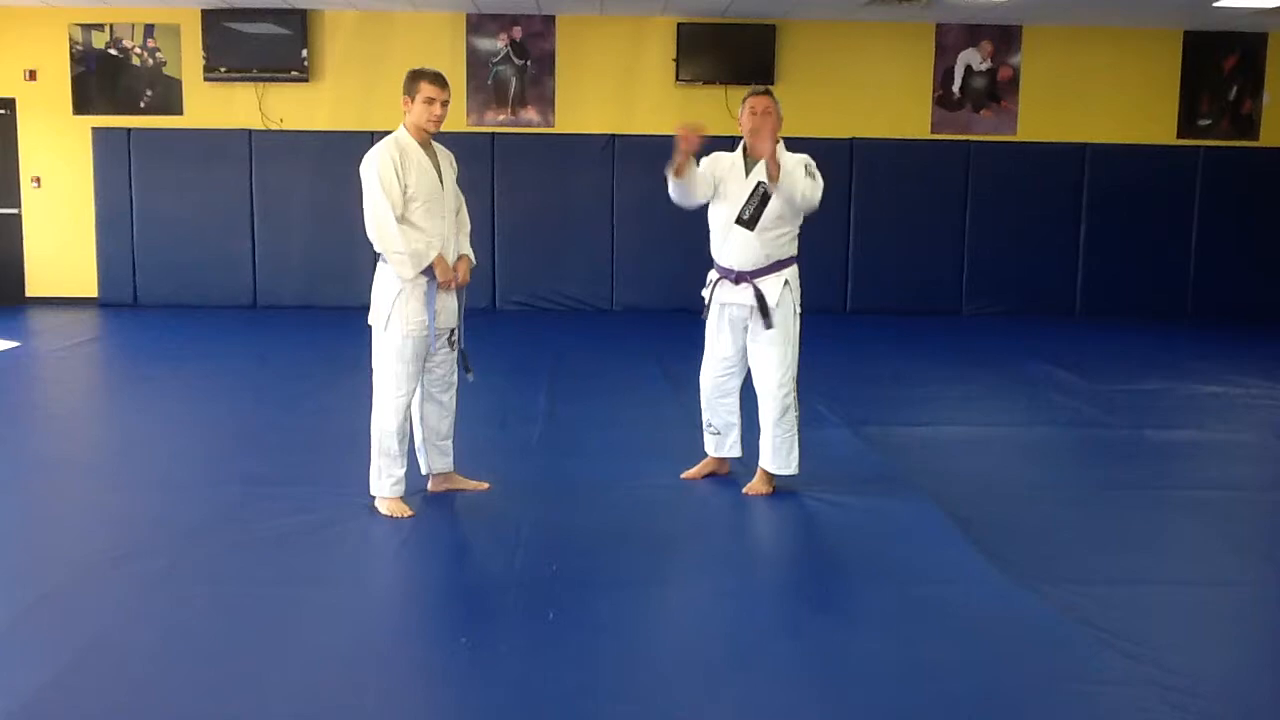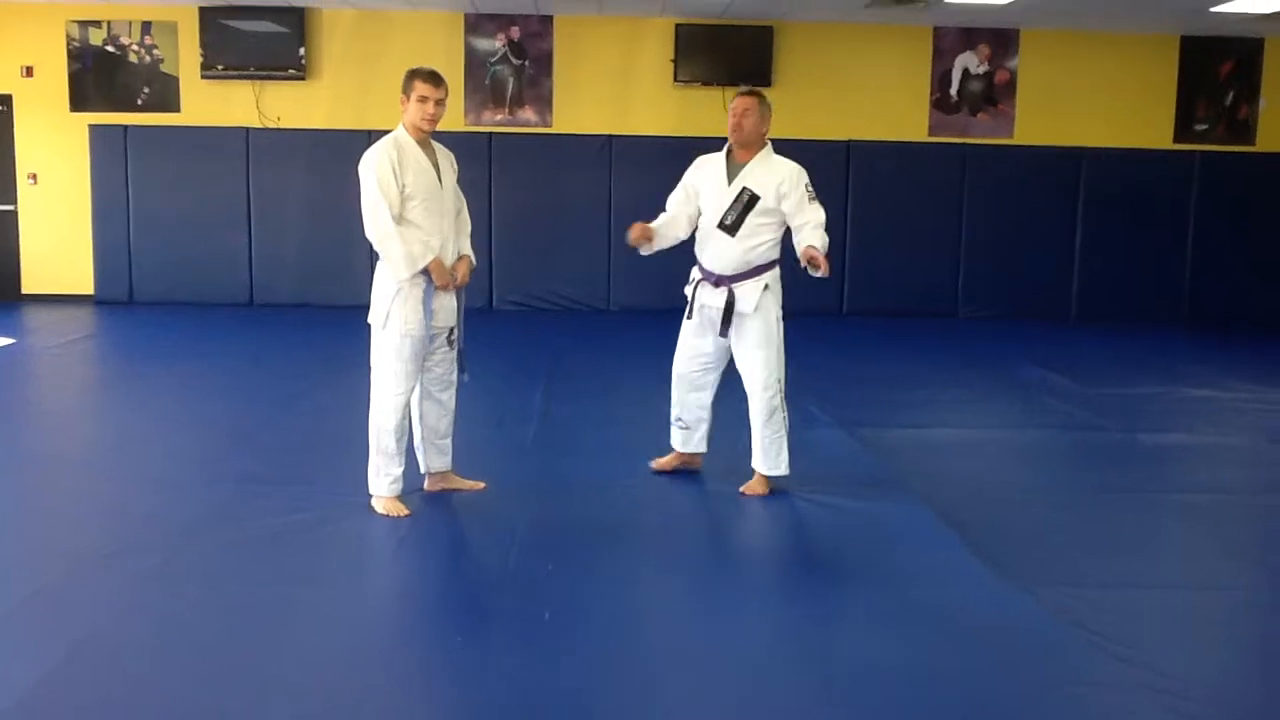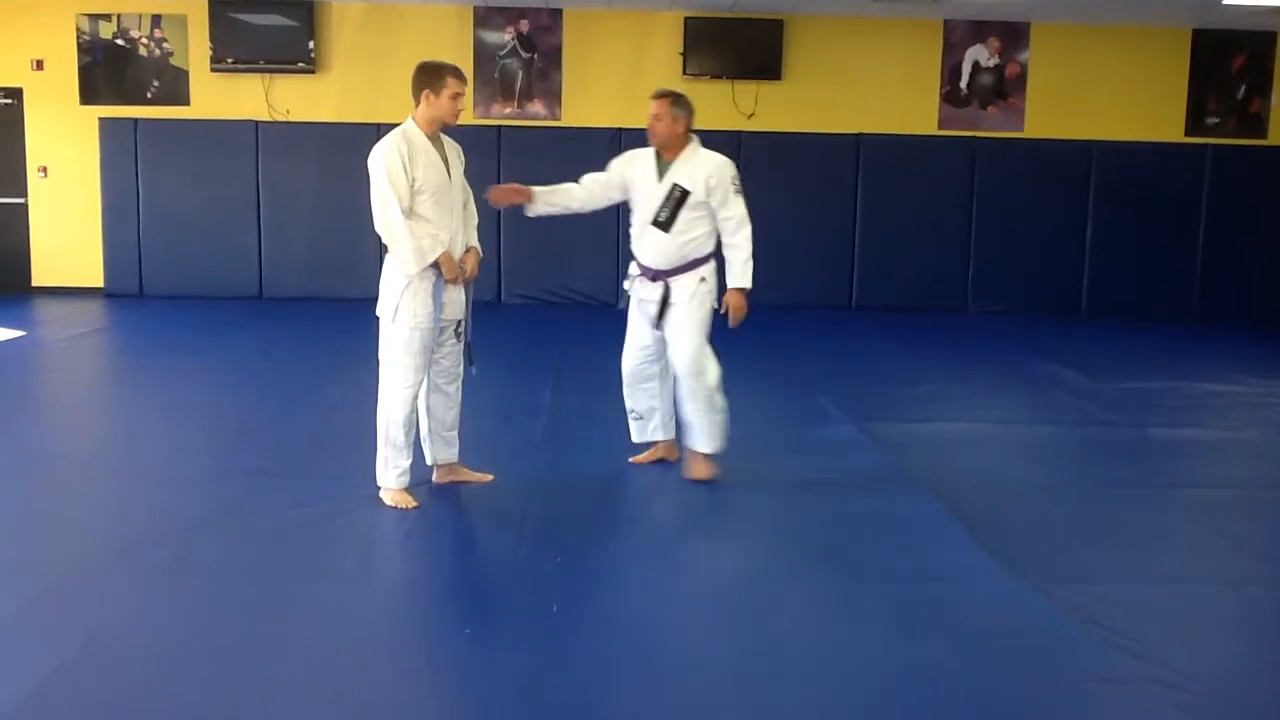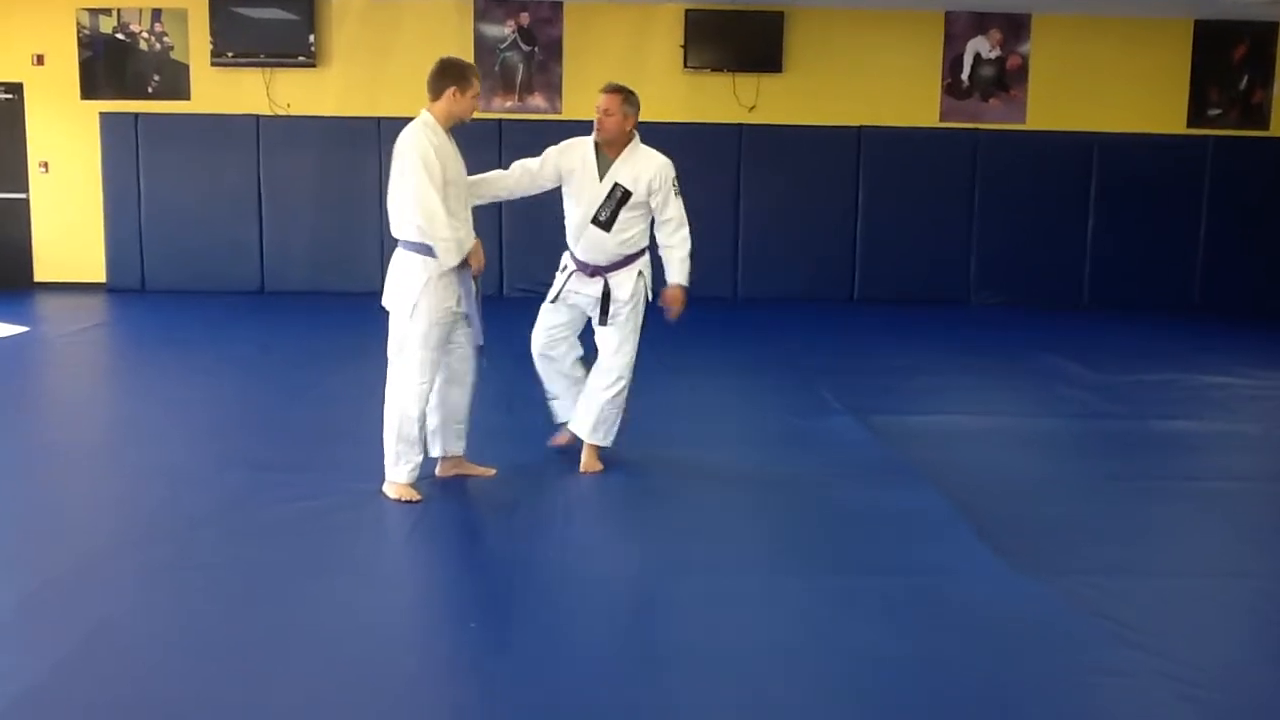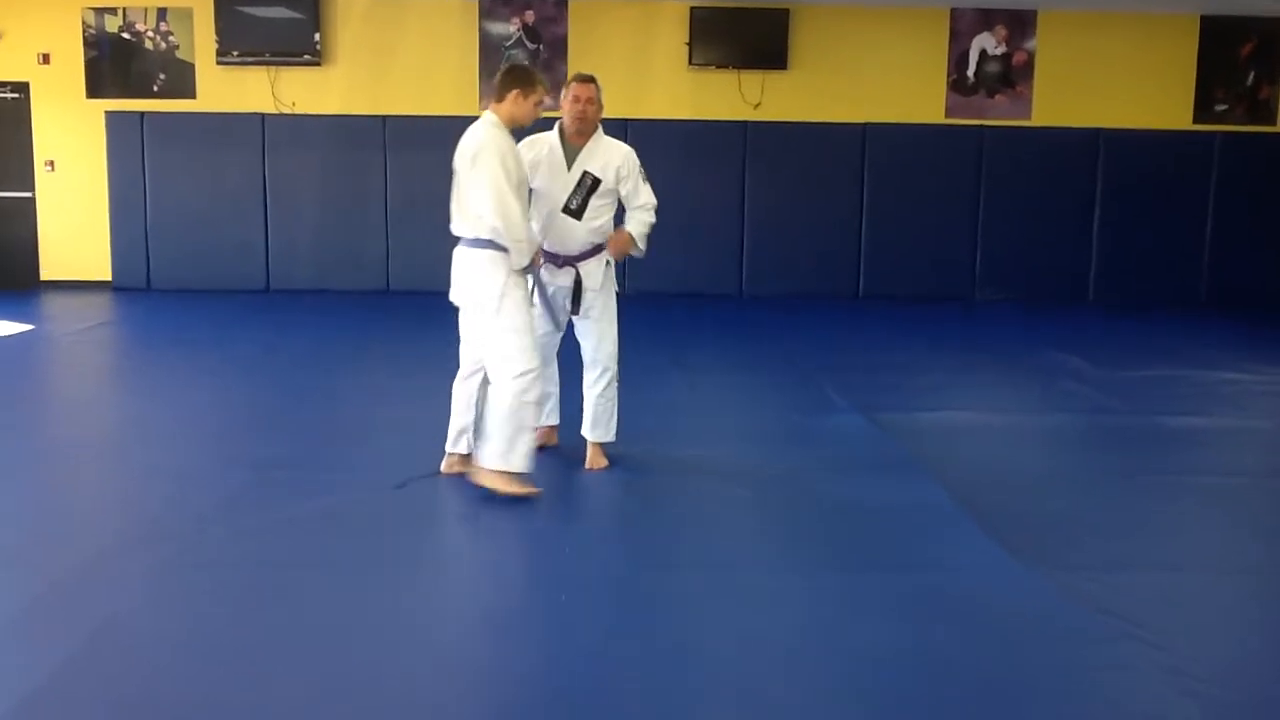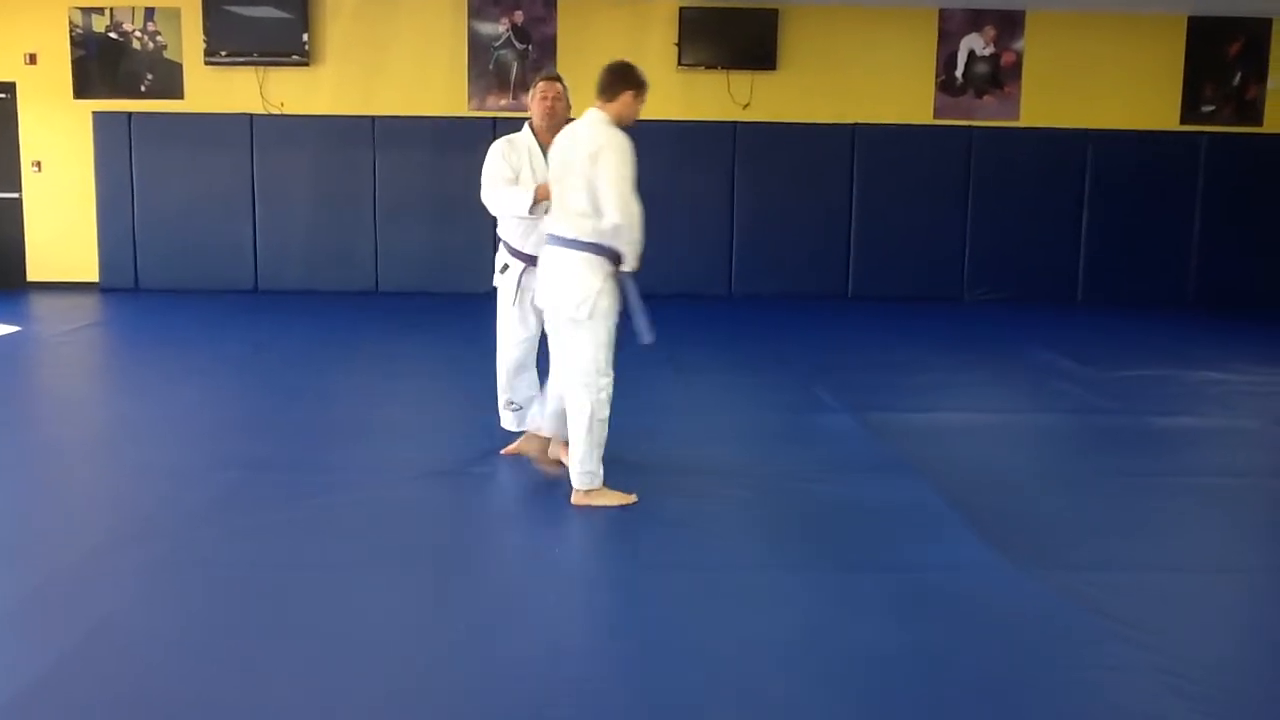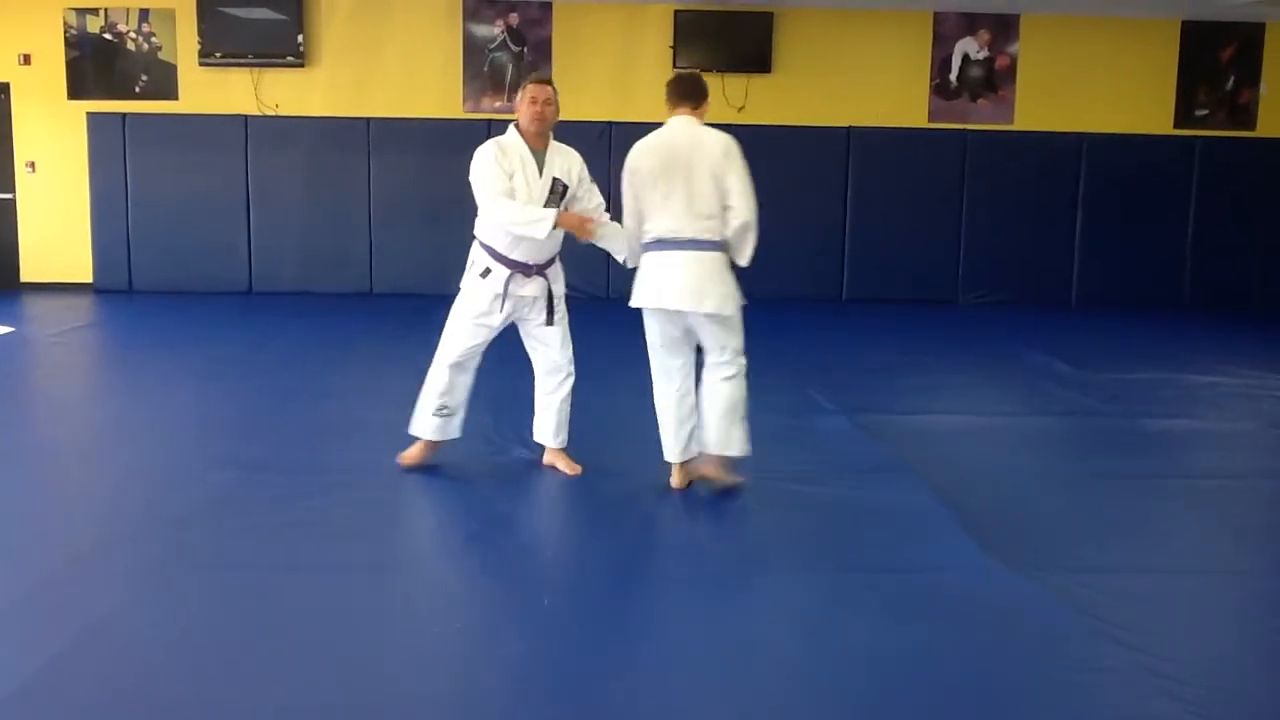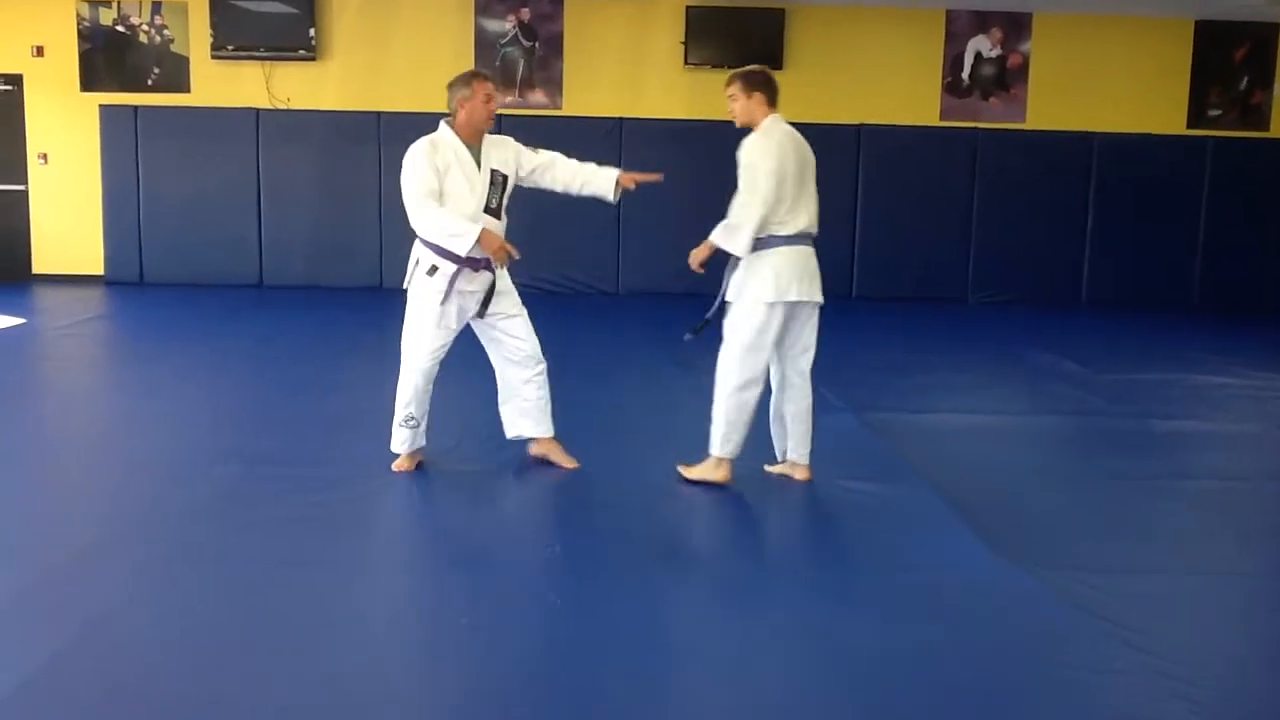
dt=0.5s
person 1, frame 1
left shoulder: (444, 157)
right shoulder: (385, 156)
left elbow: (457, 213)
right elbow: (382, 227)
left wrist: (463, 257)
right wrist: (433, 262)
left hip: (443, 289)
right hip: (404, 288)
left knee: (441, 385)
right knee: (395, 393)
left ankle: (440, 471)
right ankle: (386, 489)
person 1, frame 2
left shoulder: (444, 157)
right shoulder: (384, 155)
left elbow: (458, 214)
right elbow: (381, 226)
left wrist: (463, 257)
right wrist: (429, 264)
left hip: (443, 289)
right hip: (403, 287)
left knee: (441, 385)
right knee: (394, 391)
left ankle: (438, 470)
right ankle: (384, 488)
person 1, frame 3
left shoulder: (451, 149)
right shoulder: (393, 149)
left elbow: (464, 207)
right elbow: (390, 220)
left wrist: (470, 250)
right wrist: (438, 258)
left hip: (451, 282)
right hip: (413, 280)
left knee: (447, 377)
right knee: (402, 383)
left ankle: (446, 462)
right ankle: (392, 480)
person 1, frame 4
left shoulder: (441, 138)
right shoulder: (419, 140)
right elbow: (425, 214)
left wrist: (470, 246)
right wrist: (466, 251)
left hip: (449, 272)
right hip: (424, 273)
left knee: (458, 366)
right knee: (413, 377)
left ankle: (450, 455)
right ankle: (398, 474)
person 1, frame 5
left shoulder: (488, 136)
right shoulder: (490, 140)
right elbow: (500, 212)
left wrist: (523, 250)
right wrist: (526, 253)
left hip: (483, 262)
right hip: (490, 265)
left knee: (479, 366)
right knee: (520, 367)
left ankle: (460, 454)
right ankle: (497, 464)
person 1, frame 6
left shoulder: (568, 135)
right shoulder: (611, 141)
right elbow: (620, 212)
right wrist: (627, 256)
left hip: (557, 258)
right hip: (585, 267)
left knee: (573, 368)
right knee: (591, 376)
left ankle: (570, 451)
right ankle: (586, 485)
person 1, frame 7
left shoulder: (641, 149)
right shoulder: (721, 144)
left elbow: (631, 219)
right elbow: (743, 211)
right wrist: (735, 252)
left hip: (655, 268)
right hip: (704, 266)
left knee: (671, 371)
right knee: (726, 363)
left ankle: (681, 464)
right ankle: (718, 457)
person 1, frame 8
left shoulder: (761, 141)
right shoulder: (796, 141)
left elbow: (752, 205)
left wrist: (711, 244)
left hip: (768, 265)
right hip: (800, 261)
left knee: (740, 365)
right knee: (794, 369)
left ankle: (719, 461)
right ankle: (797, 459)
person 2, frame 1
left shoulder: (797, 165)
right shoulder: (718, 164)
left elbow: (803, 198)
right elbow: (686, 191)
left wrist: (774, 165)
right wrist: (684, 156)
left hip: (773, 290)
right hip: (724, 288)
left knee: (775, 383)
right knee: (716, 377)
left ankle: (768, 468)
right ankle: (718, 456)
person 2, frame 2
left shoulder: (785, 173)
right shoulder: (703, 167)
left elbow: (810, 225)
right elbow: (679, 219)
left wrist: (813, 251)
right wrist: (649, 233)
left hip: (755, 293)
right hip: (706, 289)
left knee: (763, 382)
right knee: (690, 370)
left ankle: (766, 469)
right ankle: (685, 450)
person 2, frame 3
left shoulder: (714, 167)
right shoulder: (633, 163)
left elbow: (737, 228)
right elbow: (587, 194)
left wrist: (737, 286)
right wrist: (530, 196)
left hip: (690, 285)
right hip: (646, 284)
left knee: (690, 365)
right knee: (639, 366)
left ankle: (702, 449)
right ankle: (663, 441)
person 2, frame 4
left shoulder: (656, 167)
right shoulder: (571, 152)
left elbow: (672, 225)
right elbow: (519, 178)
left wrist: (676, 279)
right wrist: (460, 188)
left hip: (622, 280)
right hip: (575, 273)
left knee: (615, 364)
right knee: (547, 344)
left ankle: (593, 441)
right ankle: (579, 414)
person 2, frame 5
left shoulder: (619, 155)
right shoulder: (534, 148)
left elbow: (643, 206)
left wrist: (630, 234)
left hip: (592, 269)
right hip: (544, 267)
left knee: (600, 356)
right knee: (536, 350)
left ankle: (595, 441)
right ankle: (546, 427)
person 2, frame 6
right shoulder: (505, 149)
right elbow: (496, 198)
right wrist: (539, 191)
right hip: (517, 269)
right knee: (513, 355)
left ankle: (559, 438)
right ankle: (533, 430)
person 2, frame 7
left shoulder: (570, 161)
right shoulder: (492, 153)
left elbow: (594, 217)
right elbow: (496, 210)
left wrist: (633, 247)
right wrist: (557, 219)
left hip: (543, 279)
right hip: (492, 273)
left knee: (557, 364)
right knee: (456, 353)
left ankle: (554, 447)
right ankle: (430, 439)
person 2, frame 8
left shoulder: (505, 150)
right shoulder: (426, 151)
left elbow: (557, 170)
right elbow: (423, 213)
left wrist: (615, 176)
right wrist: (479, 235)
left hip: (488, 275)
right hip: (438, 273)
left knee: (525, 354)
right knee: (420, 362)
left ankle: (541, 439)
right ankle: (409, 447)
